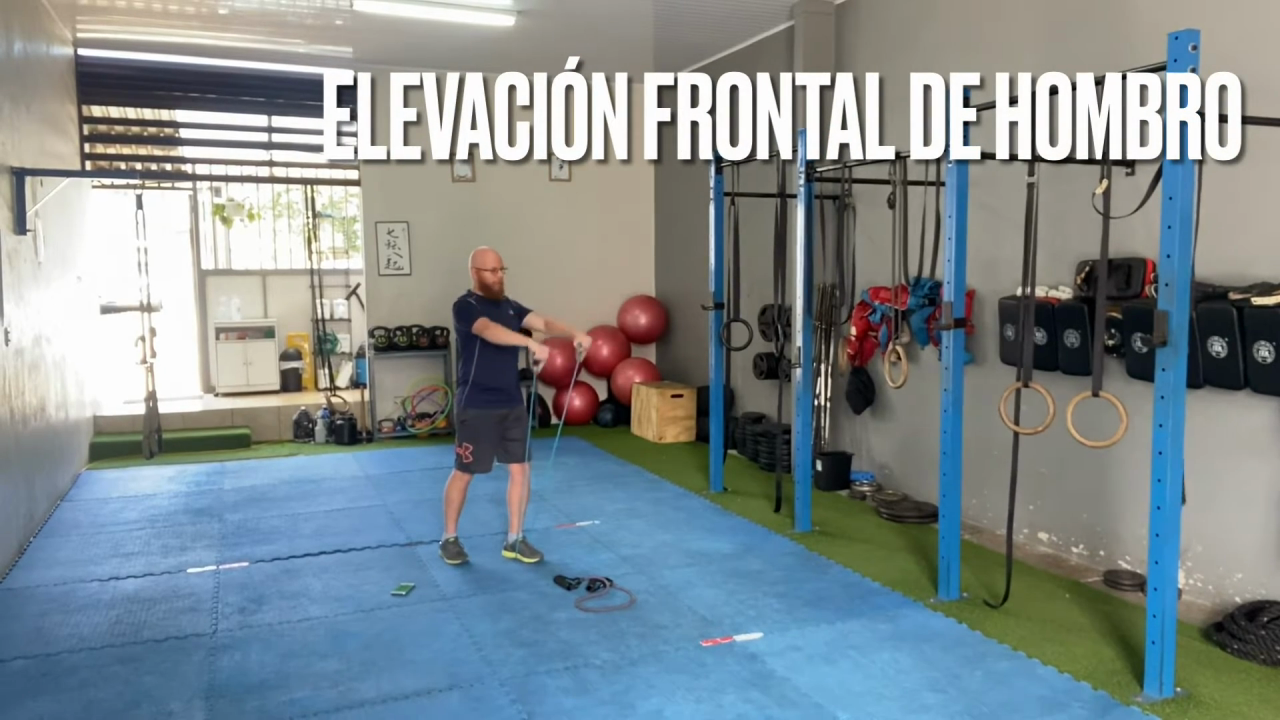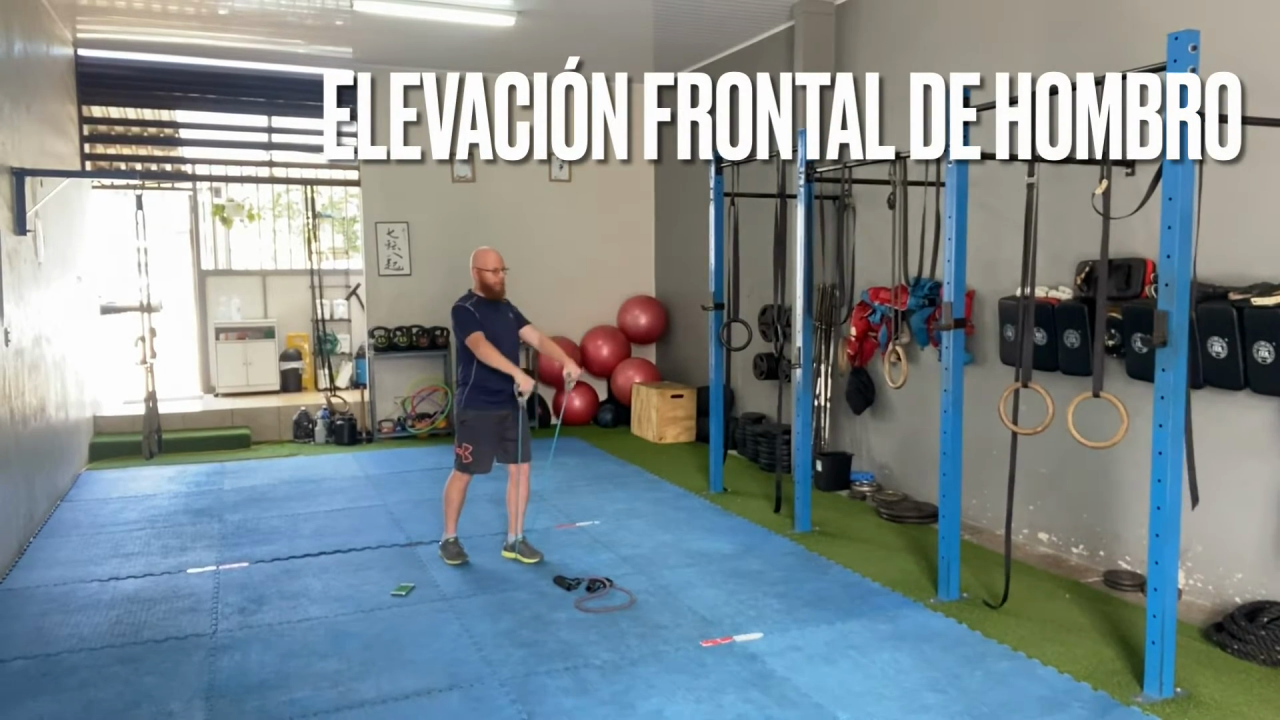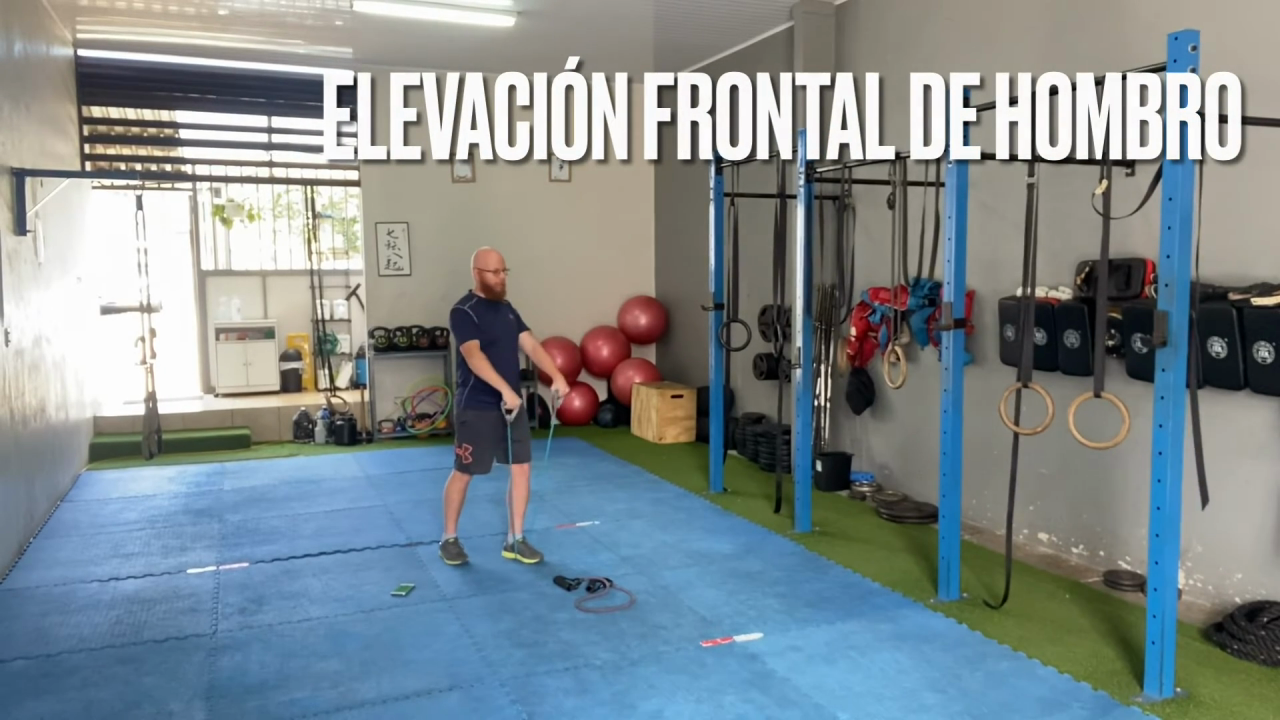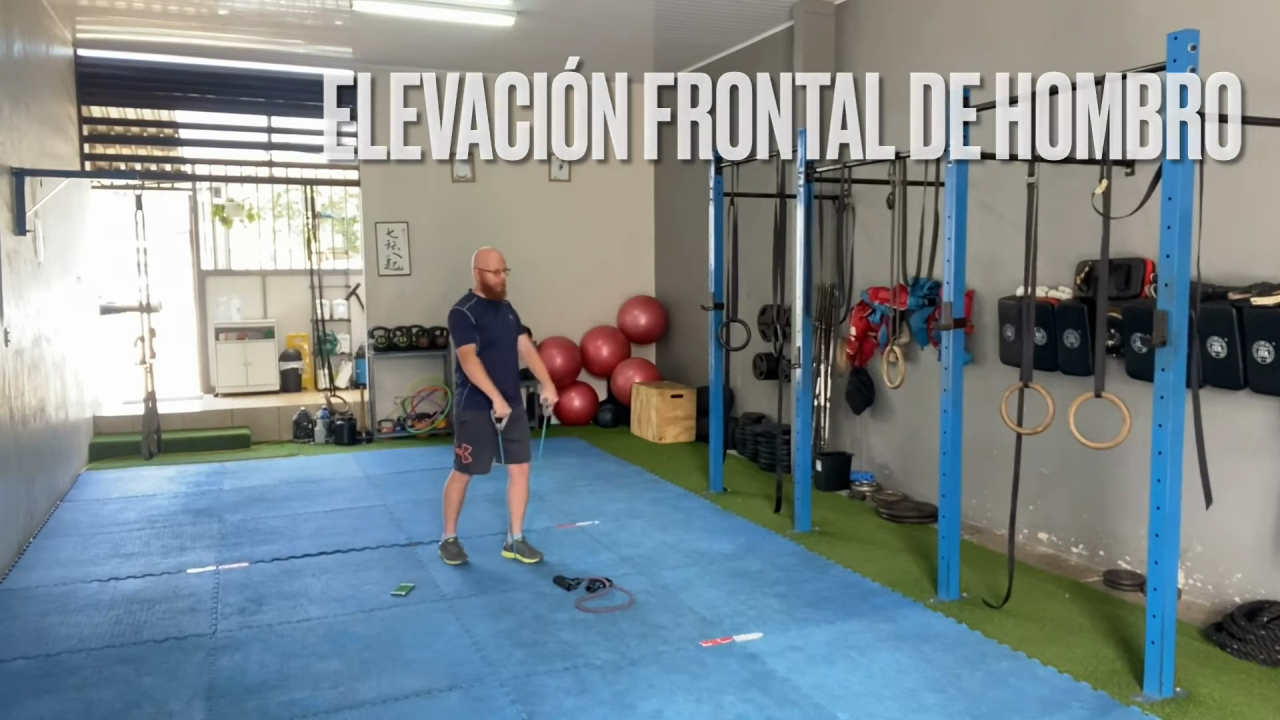
dt=0.2s
person 1, frame 1
left shoulder: (508, 305)
right shoulder: (465, 306)
left elbow: (542, 323)
right elbow: (489, 330)
left wrist: (574, 334)
right wrist: (531, 343)
left hip: (513, 404)
right hip: (476, 407)
left knee: (521, 469)
right knee: (464, 472)
left ankle: (514, 539)
right ankle: (449, 538)
person 1, frame 2
left shoulder: (507, 307)
right shoulder: (465, 309)
left elbow: (536, 338)
right elbow: (481, 347)
left wrist: (565, 360)
right wrist: (517, 373)
left hip: (512, 403)
right hip: (476, 408)
left knee: (521, 468)
right knee: (463, 473)
left ankle: (514, 539)
right ankle: (449, 538)
person 1, frame 3
left shoulder: (507, 309)
right shoulder: (464, 312)
left elbow: (530, 344)
right elbow: (473, 355)
left wrist: (556, 375)
right wrist: (504, 389)
left hip: (512, 405)
right hip: (476, 408)
left knee: (521, 468)
right knee: (463, 473)
left ankle: (515, 539)
right ankle: (449, 539)
person 1, frame 4
left shoulder: (506, 308)
right shoulder: (463, 312)
left elbow: (525, 348)
right elbow: (469, 359)
left wrist: (547, 383)
right wrist: (496, 398)
left hip: (512, 405)
right hip: (476, 408)
left knee: (520, 468)
right knee: (463, 473)
left ankle: (515, 539)
right ankle: (449, 538)
